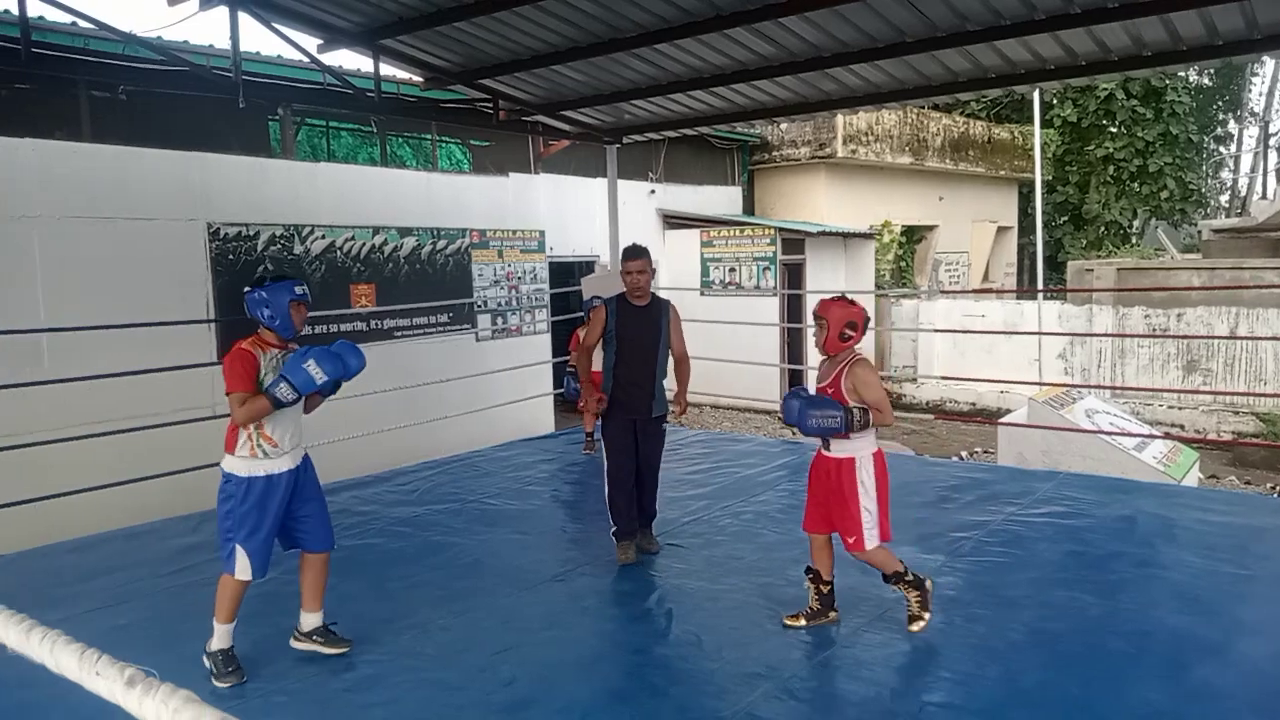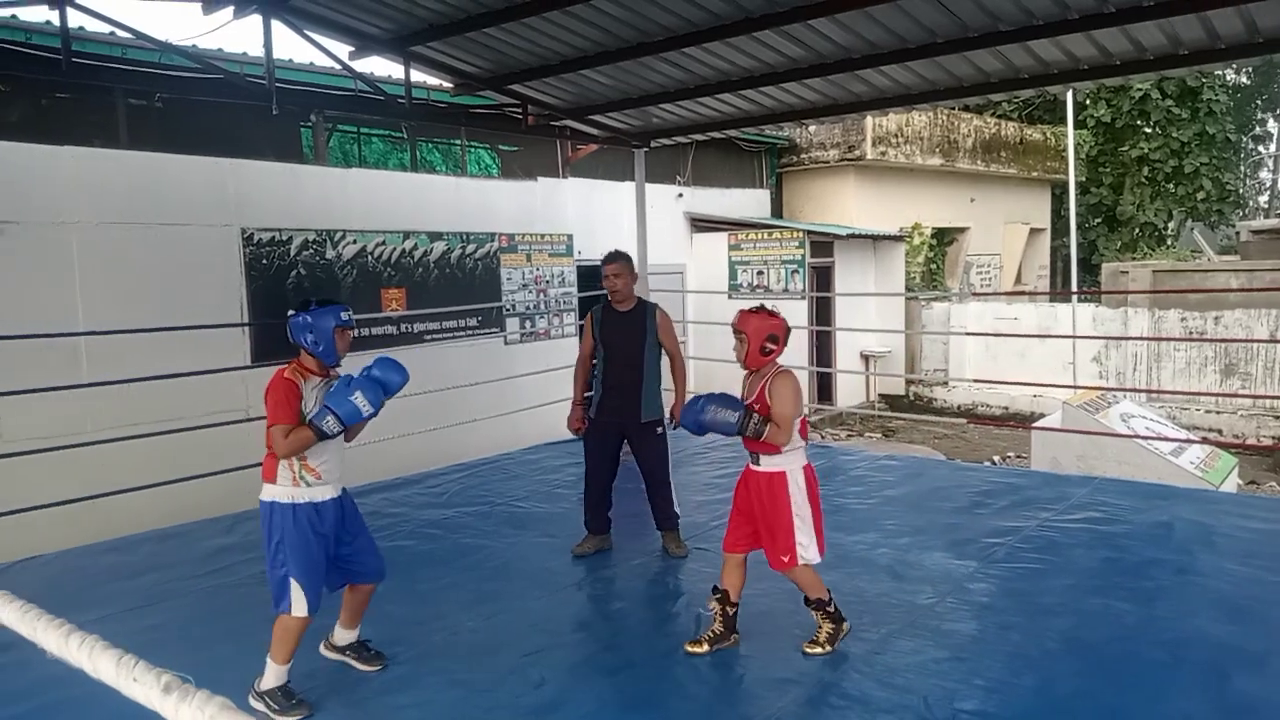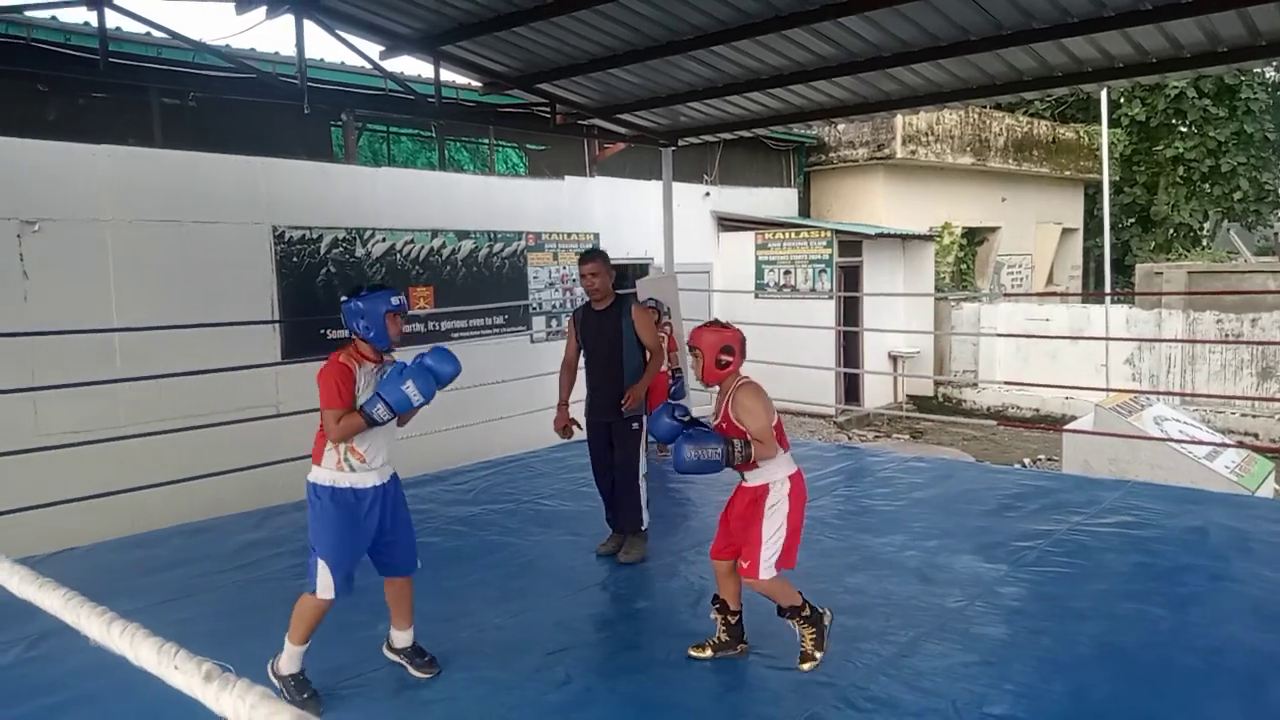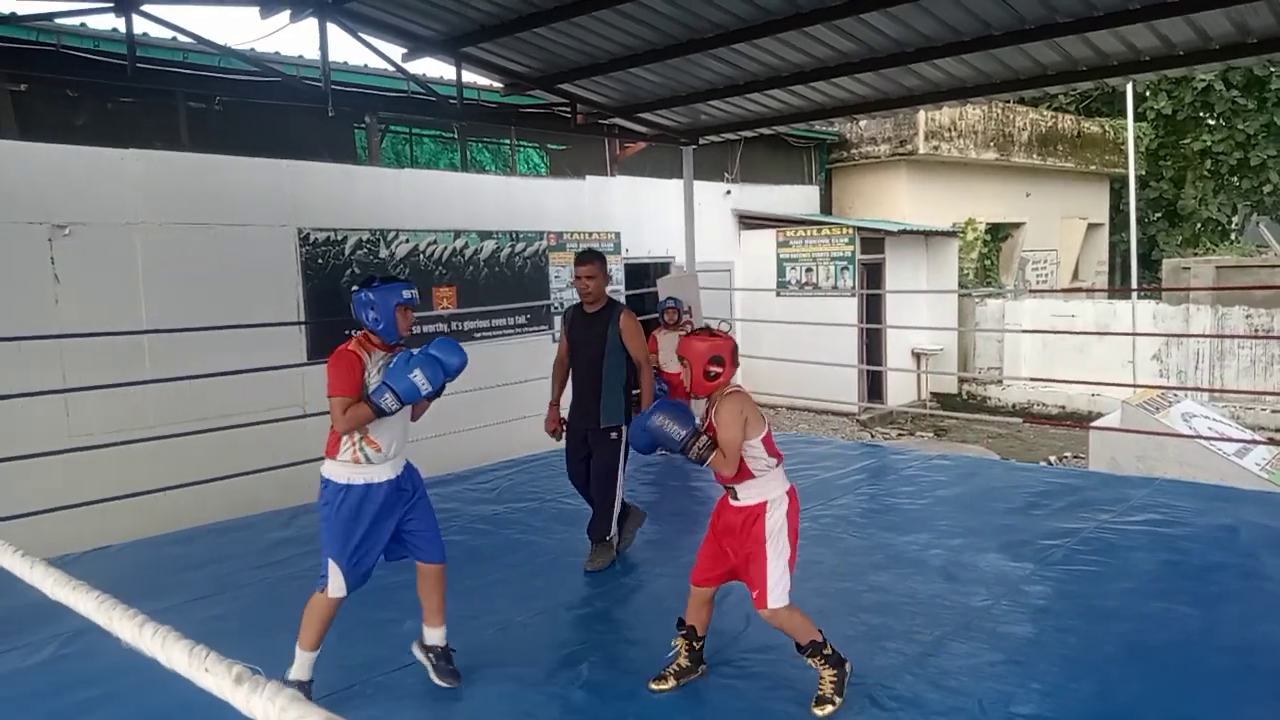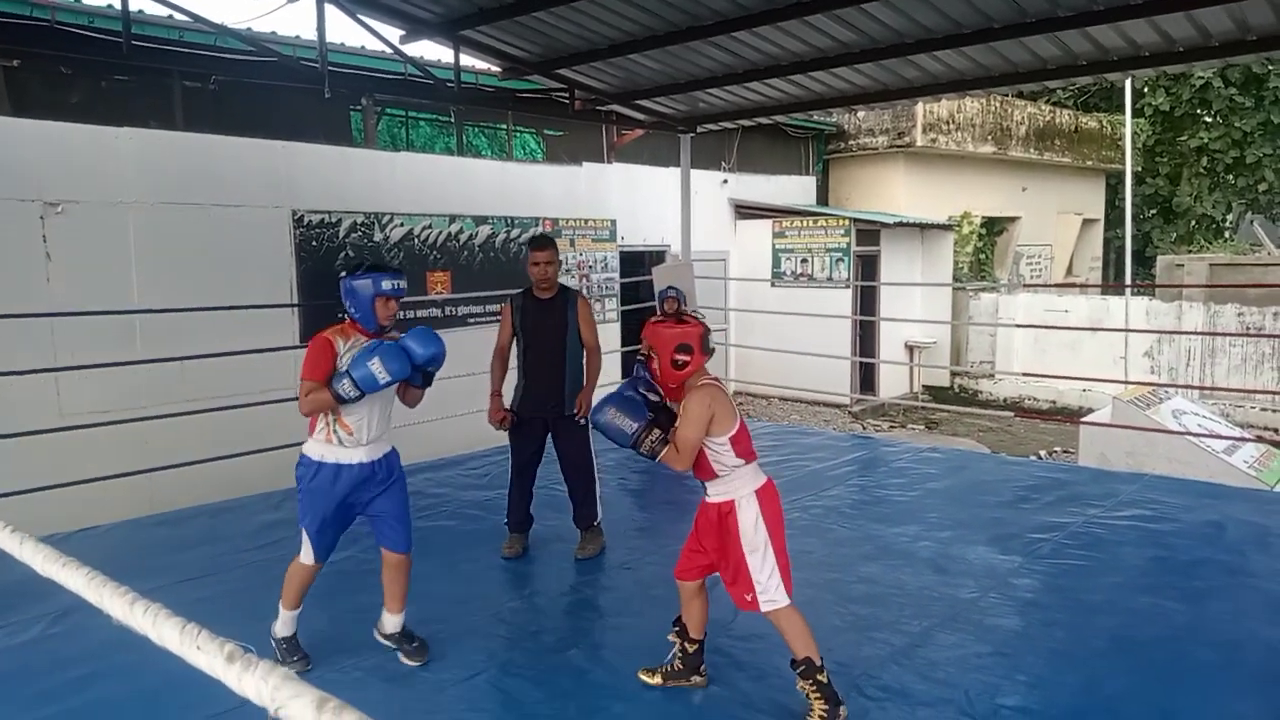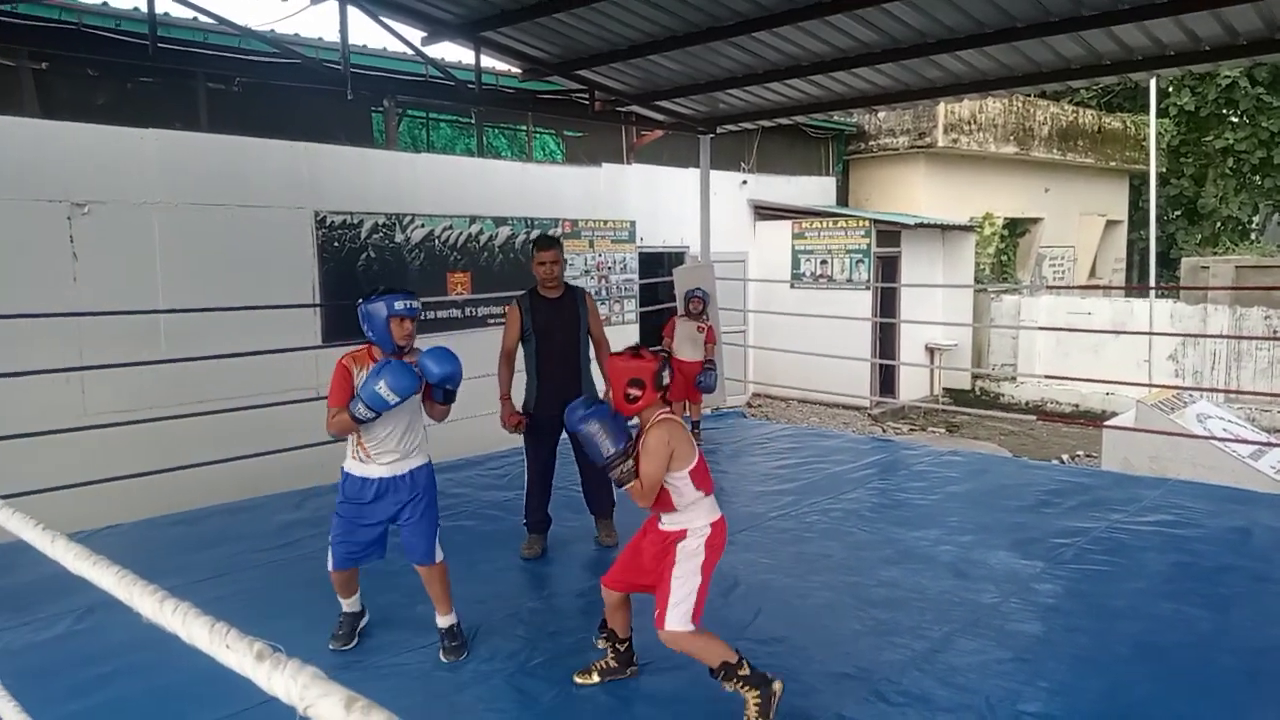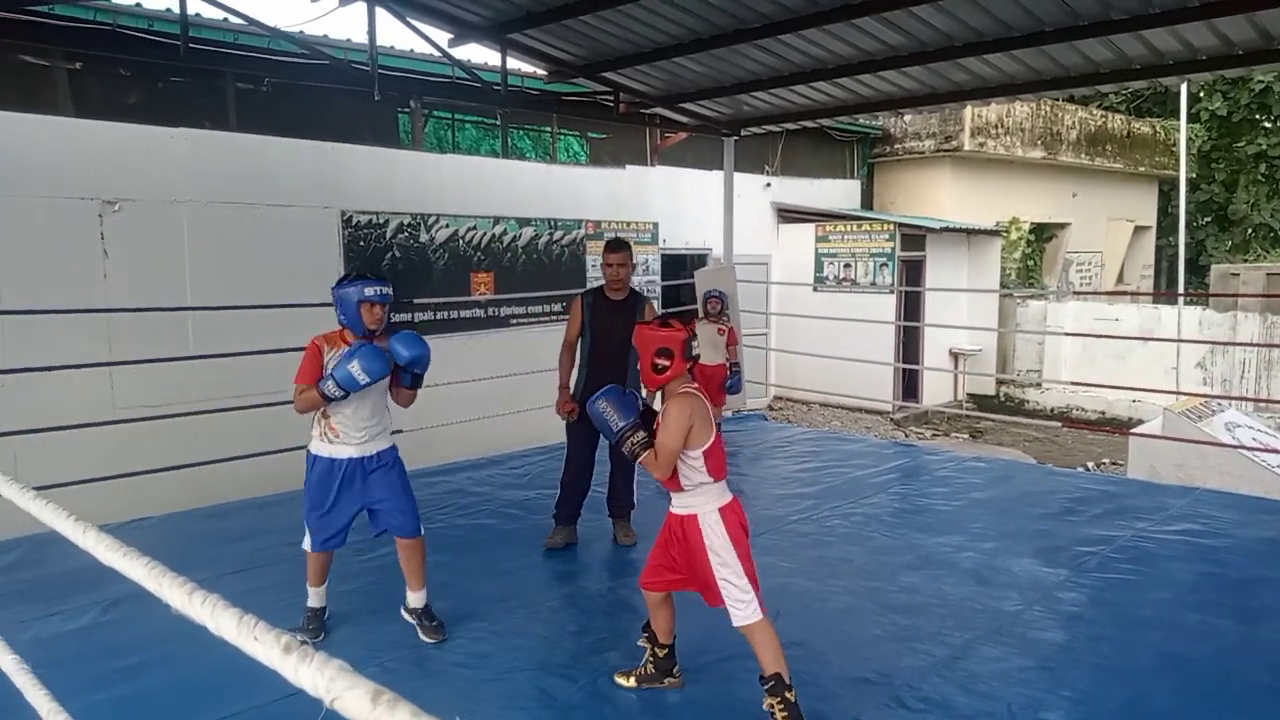
dt=0.5s
person 1, frame 1
left shoulder: (295, 352)
right shoulder: (244, 355)
right elbow: (244, 413)
left wrist: (329, 377)
right wrist: (291, 386)
left hip: (294, 467)
right hip: (250, 476)
left knee: (318, 547)
right knee: (244, 564)
left ankle: (311, 627)
right ankle: (220, 645)
person 1, frame 2
left shoulder: (334, 378)
right shoulder: (287, 383)
right elbow: (283, 445)
left wrist: (369, 402)
right wrist: (332, 417)
left hip: (331, 499)
right hip: (290, 506)
left knee: (367, 574)
right knee: (301, 604)
left ankle: (342, 640)
person 1, frame 3
left shoulder: (387, 365)
right shoulder: (341, 366)
left elbow: (400, 419)
right elbow: (336, 428)
left wrist: (422, 387)
right wrist: (383, 403)
left hip: (380, 484)
right hip: (336, 490)
left knee: (401, 569)
right knee: (326, 588)
left ankle: (402, 643)
right ankle: (286, 666)
person 1, frame 4
left shoulder: (395, 356)
right shoulder: (349, 357)
left elbow: (413, 413)
right elbow: (342, 422)
left wrist: (432, 383)
right wrist: (391, 393)
left hip: (397, 477)
right hip: (350, 487)
left knee: (432, 559)
right knee: (335, 587)
left ankle: (433, 644)
right ankle: (297, 678)
person 1, frame 5
left shoulder: (394, 344)
right shoulder: (329, 343)
left elbow: (409, 400)
right elbow: (307, 404)
left wrist: (423, 372)
right wrist: (356, 382)
left hip: (379, 462)
right hip: (327, 466)
left knee: (398, 547)
right knee: (312, 555)
left ankle: (393, 628)
right ankle: (283, 633)
person 1, frame 6
left shoulder: (419, 362)
right shoulder: (351, 366)
left elbow: (437, 414)
right elbow: (334, 426)
left wrist: (446, 387)
right wrist: (370, 402)
left hip: (412, 476)
right hip: (362, 480)
left knee: (427, 557)
right knee: (341, 562)
left ankle: (448, 625)
right ankle: (352, 612)
person 1, frame 7
left shoulder: (388, 346)
right shoulder: (322, 347)
left elbow: (404, 400)
right elbow: (301, 402)
left wrist: (413, 372)
right wrist: (340, 382)
left hip: (379, 456)
right hip: (330, 461)
left knee: (409, 531)
right knee: (321, 542)
left ankle: (417, 606)
right ankle: (315, 606)
person 2, frame 1
left shoulder: (861, 368)
right shoulder: (829, 365)
left elbow: (886, 414)
left wrist: (846, 416)
right wrist: (807, 410)
left hip: (859, 463)
right hip: (828, 458)
left knee: (860, 544)
right knee: (817, 532)
left ankle: (914, 586)
right ankle: (822, 604)
person 2, frame 2
left shoulder: (783, 382)
right shoulder: (752, 378)
left elbow: (780, 436)
left wrist: (742, 420)
right wrist: (720, 416)
left hip: (787, 478)
right hip: (756, 474)
left knee: (794, 561)
right knee: (733, 551)
left ankle: (833, 621)
right ankle: (724, 627)
person 2, frame 3
left shoulder: (744, 394)
right shoulder: (725, 392)
left elbow: (767, 446)
left wrist: (722, 452)
right wrist: (690, 428)
left hip: (776, 488)
right hip: (750, 487)
left knee: (756, 574)
right knee: (722, 559)
left ankle: (812, 620)
right ankle: (730, 636)
person 2, frame 4
left shoulder: (732, 404)
right shoulder: (716, 402)
left elbow: (727, 465)
right elbow: (715, 449)
left wrist: (687, 439)
right wrist: (673, 435)
left hip: (768, 508)
right hip: (734, 506)
left knee: (770, 606)
right knee: (701, 584)
left ankle: (831, 666)
right ankle: (689, 660)
person 2, frame 5
left shoulder: (701, 397)
right shoulder: (695, 391)
left elbow: (681, 460)
right elbow: (686, 438)
left wrist: (639, 430)
right wrist: (656, 411)
left hip: (746, 503)
right hip: (718, 501)
left knee: (772, 603)
right knee: (688, 579)
right ankle: (689, 665)
person 2, frame 6
left shoulder: (661, 432)
right shoulder: (654, 424)
left elbow: (644, 495)
right elbow: (645, 470)
left wrist: (612, 455)
right wrist: (611, 435)
left hip: (695, 534)
right hip: (666, 527)
left knee: (674, 633)
right knee: (612, 589)
left ankle: (757, 687)
right ankle: (619, 659)
person 2, frame 7
left shoulder: (681, 406)
right shoulder: (681, 399)
left elbow: (660, 468)
left wrist: (626, 431)
right wrist: (639, 422)
left hip: (710, 518)
right hip: (684, 514)
left knee: (748, 616)
right knee: (654, 589)
right ankle: (661, 667)
person 3, frame 1
left shoulder: (666, 311)
right shoulder: (606, 309)
left elbow: (680, 357)
right elbow: (585, 349)
left wrist: (681, 390)
right wrist: (587, 386)
left hip: (653, 408)
right hip: (615, 408)
left knee: (648, 470)
right knee: (619, 473)
left ankle: (643, 528)
right ankle: (623, 537)
person 3, frame 2
left shoulder: (654, 315)
right shoulder: (596, 317)
left elbow: (675, 357)
right elbow: (584, 361)
left wrist: (679, 402)
right wrist: (577, 405)
left hip: (646, 414)
right hip: (603, 413)
left knee: (657, 474)
right knee: (597, 475)
left ankle: (669, 531)
right ankle: (597, 533)
person 3, frame 3
left shoulder: (632, 311)
right shoulder: (578, 318)
left elbow: (657, 352)
right elbow: (570, 363)
left wrist: (641, 387)
right wrist: (562, 407)
left hip: (628, 408)
right hip: (596, 411)
left knee: (628, 471)
right knee: (604, 475)
left ankle: (636, 534)
right ankle: (621, 532)
person 3, frame 4
left shoulder: (622, 318)
right shoulder: (570, 317)
left elbow: (643, 365)
right elbow: (562, 362)
left wrist: (645, 410)
right wrist: (554, 407)
left hip: (611, 416)
right hip: (579, 414)
left knee: (604, 480)
right knee: (578, 475)
left ankle: (602, 542)
right ankle: (627, 515)
person 3, frame 5
left shoulder: (576, 302)
right shoulder: (514, 305)
left elbow: (592, 350)
right elbow: (502, 351)
left wrist: (587, 390)
right wrist: (496, 395)
left hip: (569, 404)
right hip: (525, 405)
left knee: (579, 467)
right knee: (521, 469)
left ankle: (590, 529)
right ankle: (518, 530)
person 3, frame 6
left shoulder: (583, 300)
right shoulder: (520, 307)
left elbow: (599, 343)
right elbow: (508, 354)
right wrist: (505, 400)
left hip: (583, 401)
right hip: (539, 404)
left knee: (593, 462)
right knee: (538, 469)
left ankle: (604, 519)
right ankle: (536, 531)
person 3, frame 7
left shoulder: (643, 307)
right shoulder: (584, 302)
right elbow: (570, 345)
right wrist: (564, 389)
right hip: (586, 398)
left knee: (624, 461)
right knee: (577, 462)
left ankle: (621, 519)
right ankle: (565, 525)
